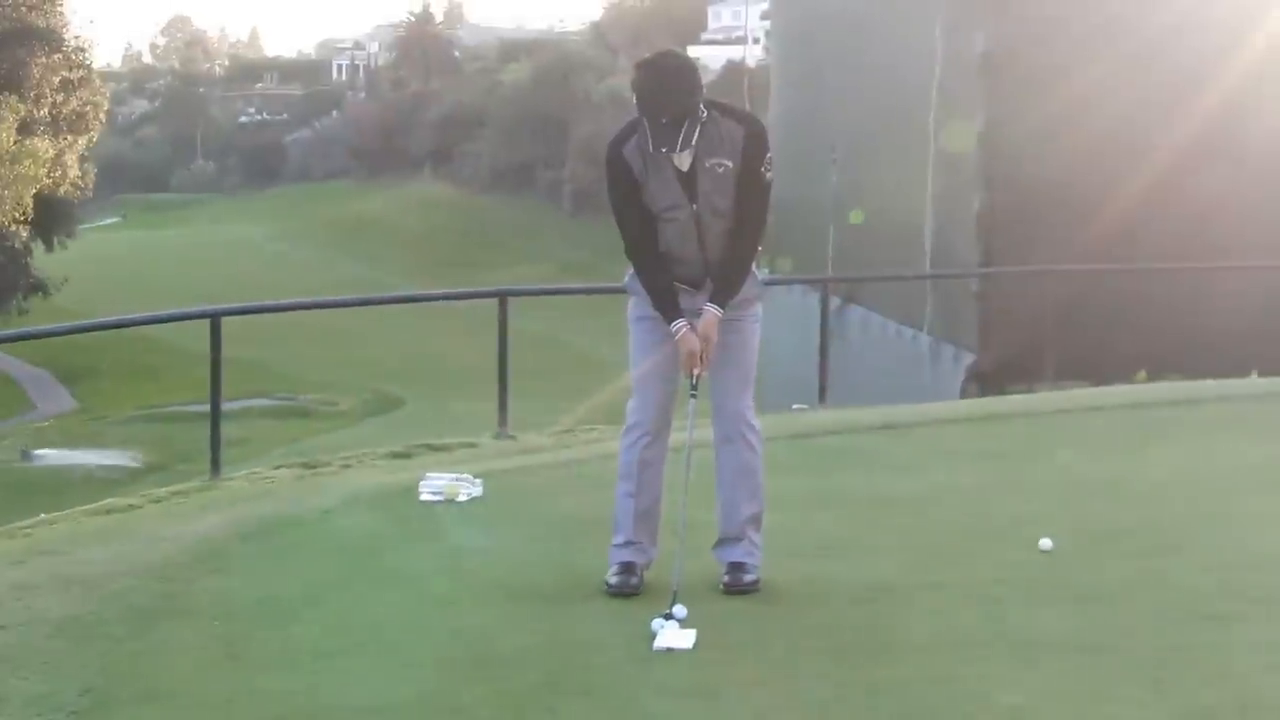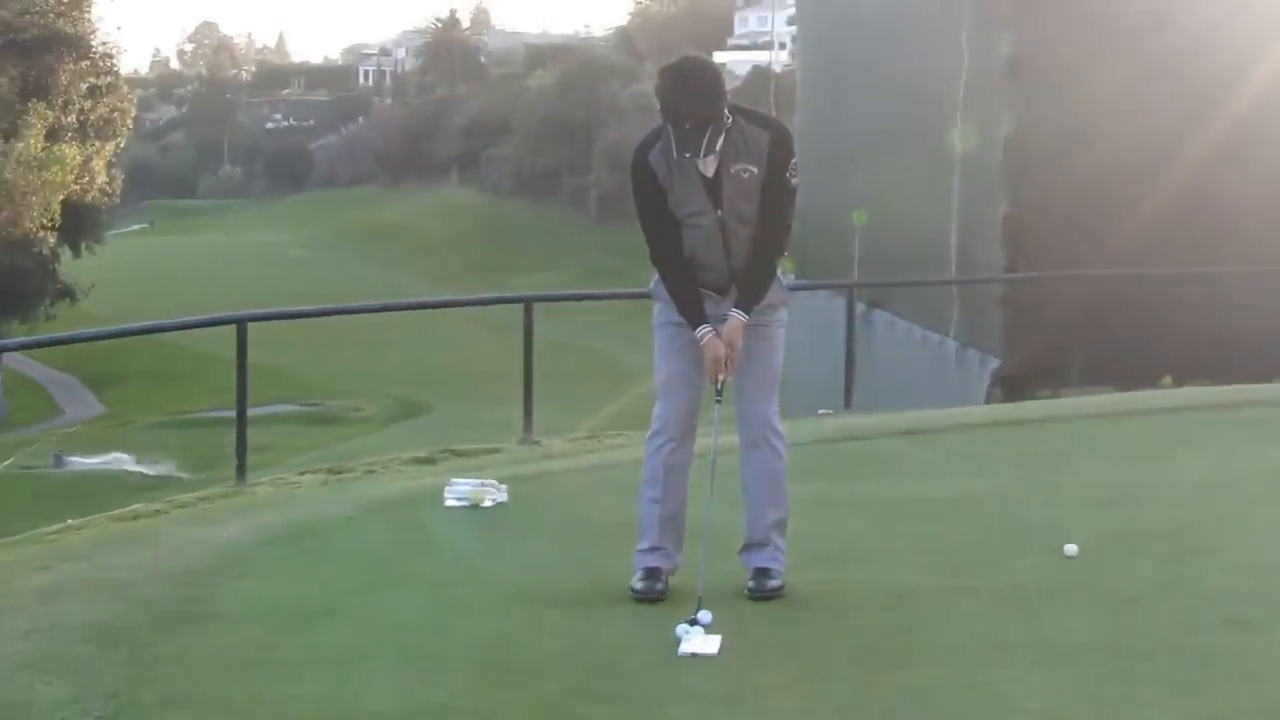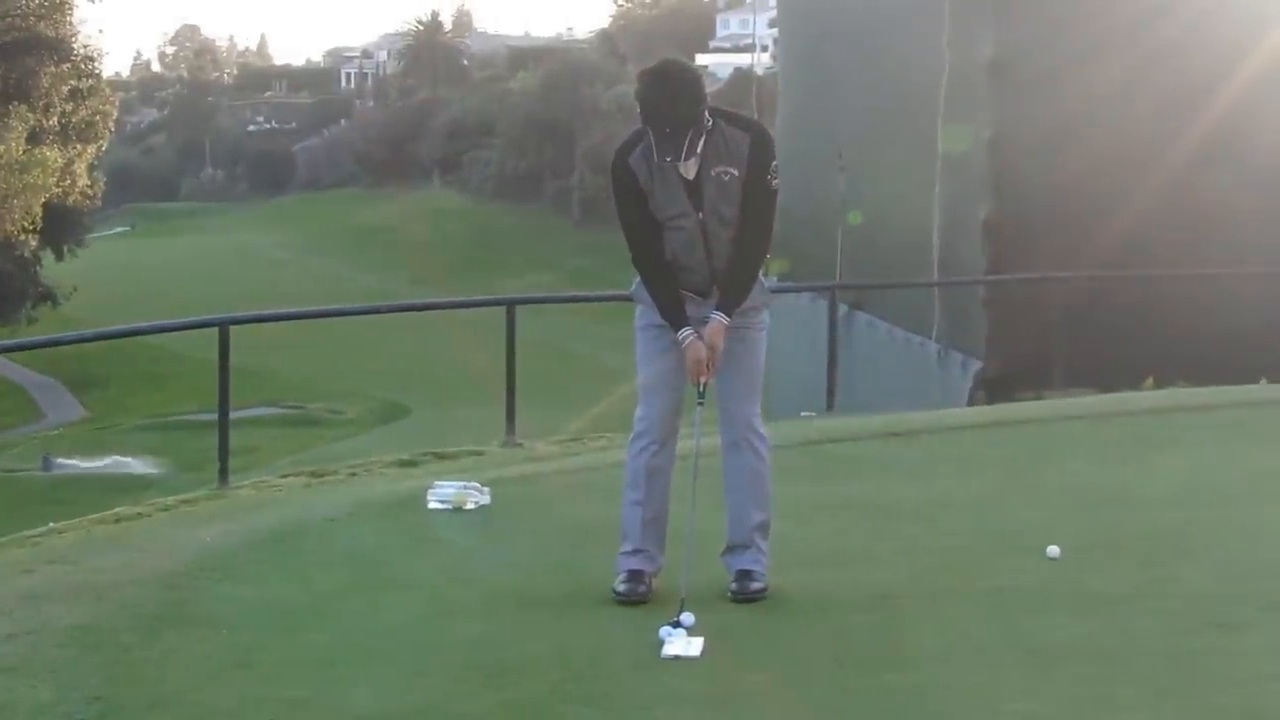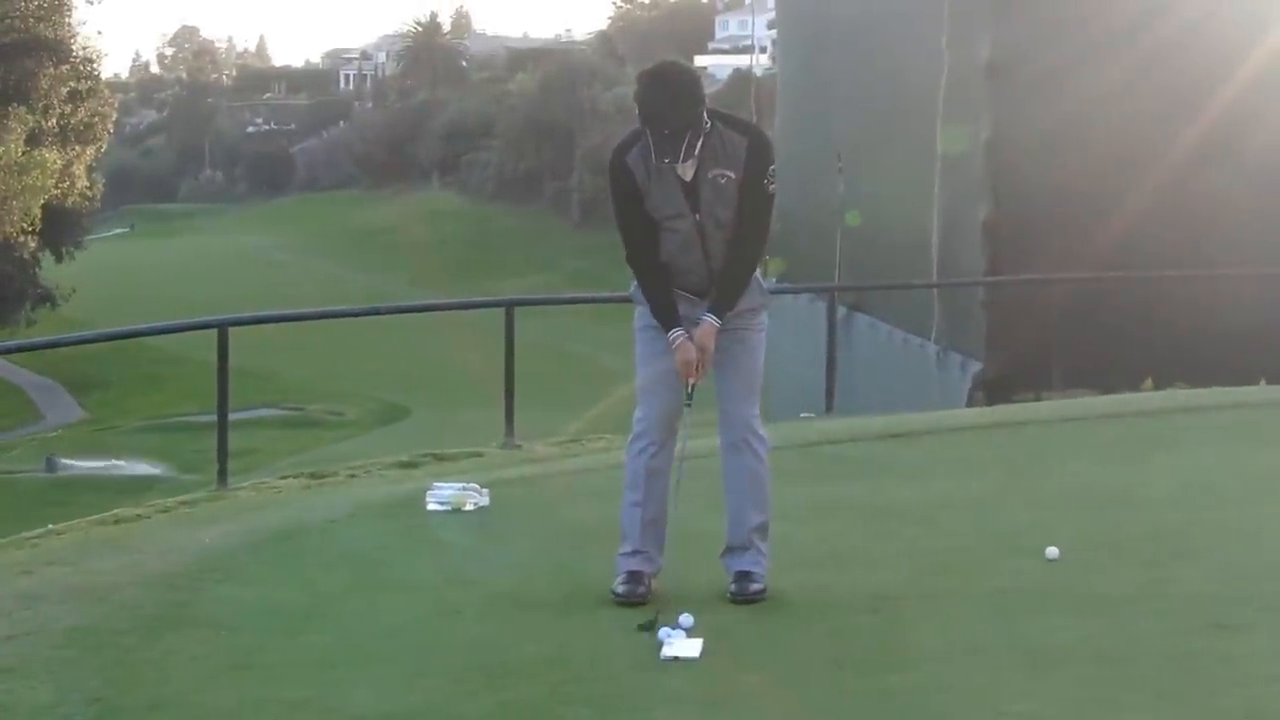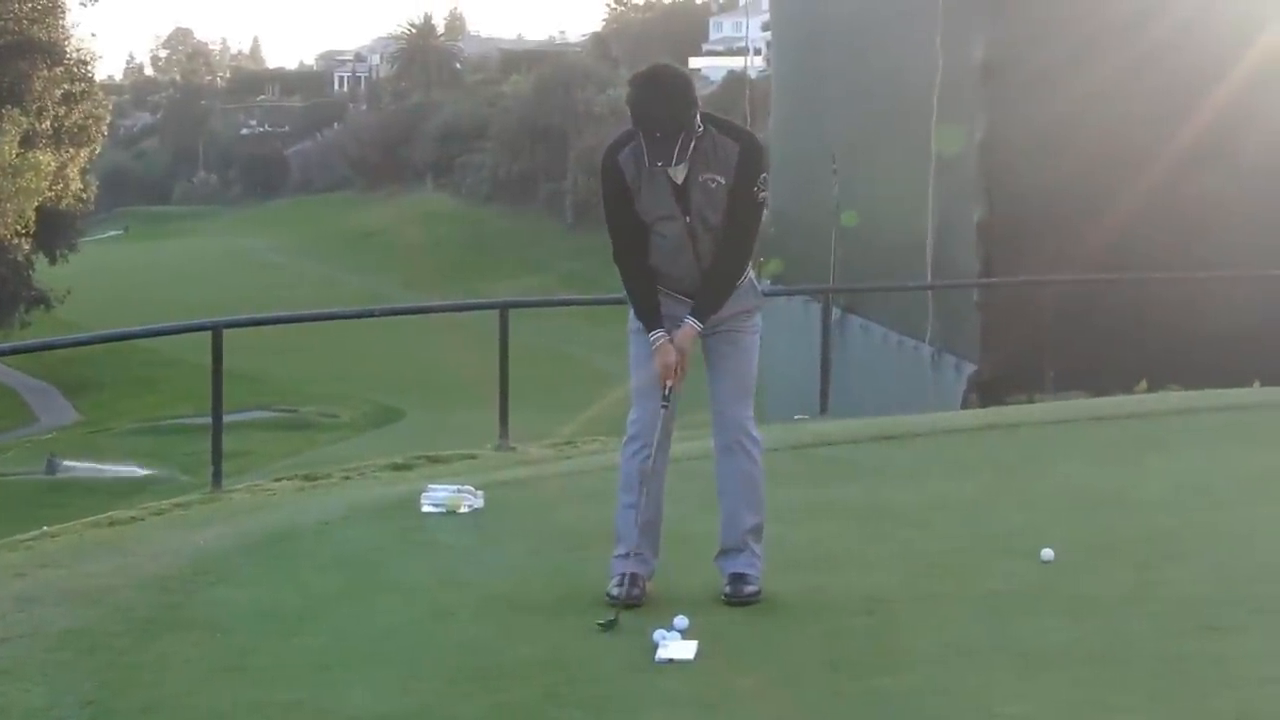
dt=0.5s
person 1, frame 1
left shoulder: (745, 134)
right shoulder: (625, 151)
left elbow: (749, 230)
right elbow: (639, 246)
left wrist: (714, 309)
right wrist: (678, 325)
left hip: (732, 290)
right hip: (658, 292)
left knee: (736, 418)
right knee: (645, 419)
left ankle: (741, 551)
right ankle: (629, 553)
person 1, frame 2
left shoulder: (770, 139)
right shoulder: (650, 156)
left elbow: (775, 235)
right elbow: (664, 251)
left wrist: (739, 315)
right wrist: (703, 330)
left hip: (756, 295)
right hip: (683, 297)
left knee: (761, 424)
right knee: (670, 424)
left ankle: (766, 558)
right ankle: (654, 558)
person 1, frame 3
left shoulder: (751, 142)
right shoulder: (631, 159)
left elbow: (756, 237)
right elbow: (646, 255)
left wrist: (721, 318)
right wrist: (685, 332)
left hip: (738, 298)
right hip: (664, 300)
left knee: (744, 425)
right knee: (652, 425)
left ankle: (749, 560)
right ankle: (637, 560)
person 1, frame 4
left shoulder: (749, 145)
right shoulder: (629, 159)
left elbow: (751, 242)
right elbow: (641, 255)
left wrist: (713, 321)
right wrist: (675, 333)
left hip: (736, 299)
right hip: (663, 300)
left knee: (744, 427)
right knee: (651, 427)
left ankle: (748, 561)
right ankle: (637, 561)
person 1, frame 5
left shoulder: (741, 150)
right shoulder: (620, 160)
left elbow: (738, 247)
right elbow: (629, 255)
left wrist: (695, 325)
right wrist: (657, 335)
left hip: (729, 302)
right hip: (655, 301)
left knee: (737, 428)
right knee: (645, 428)
left ankle: (742, 563)
right ankle: (631, 564)
